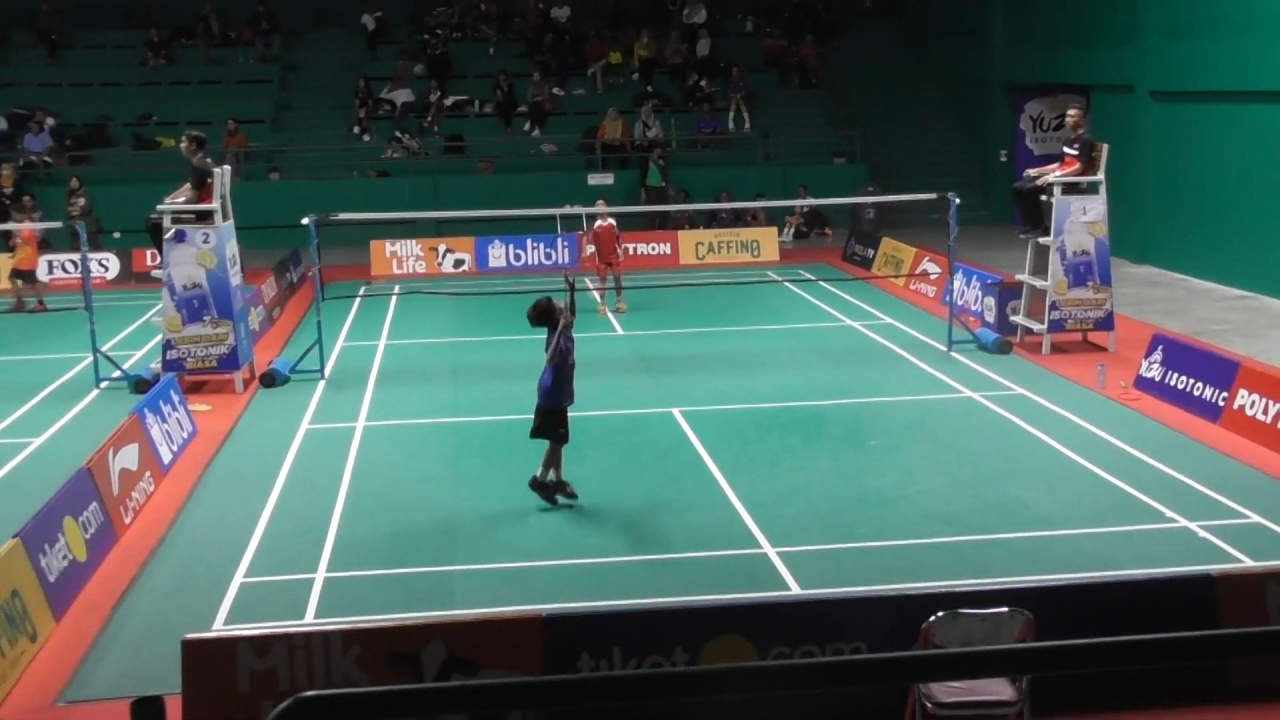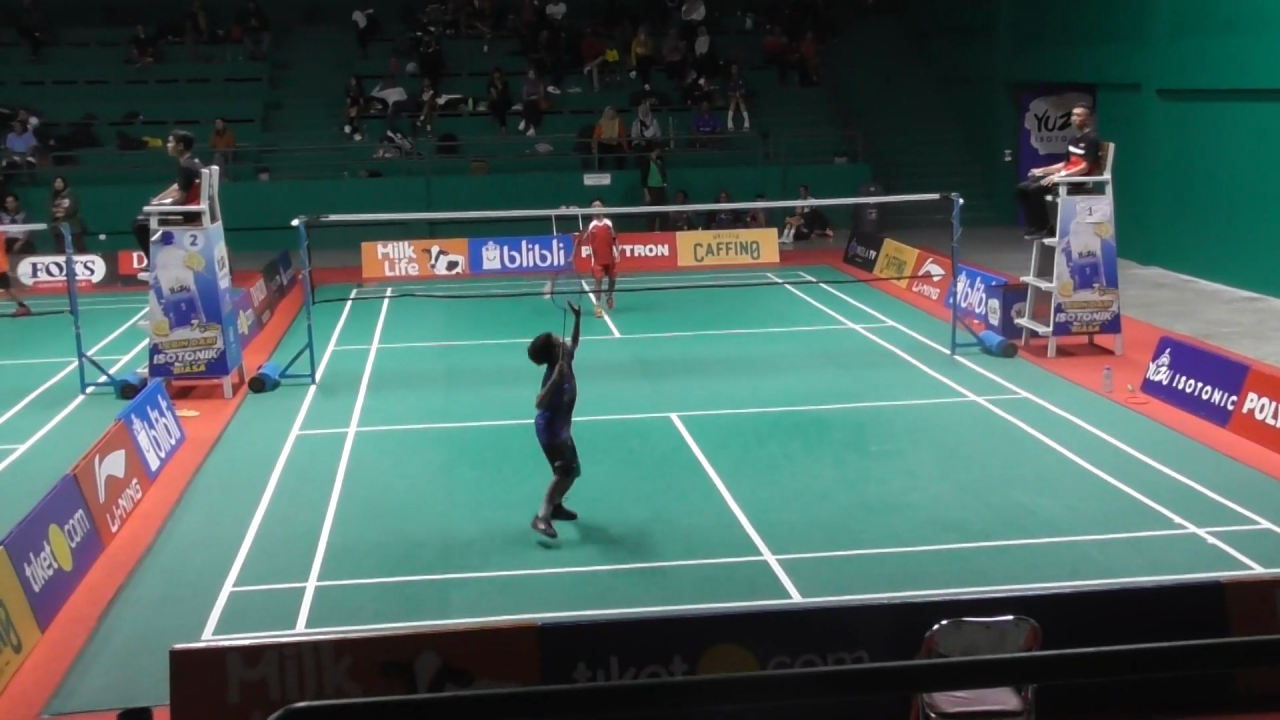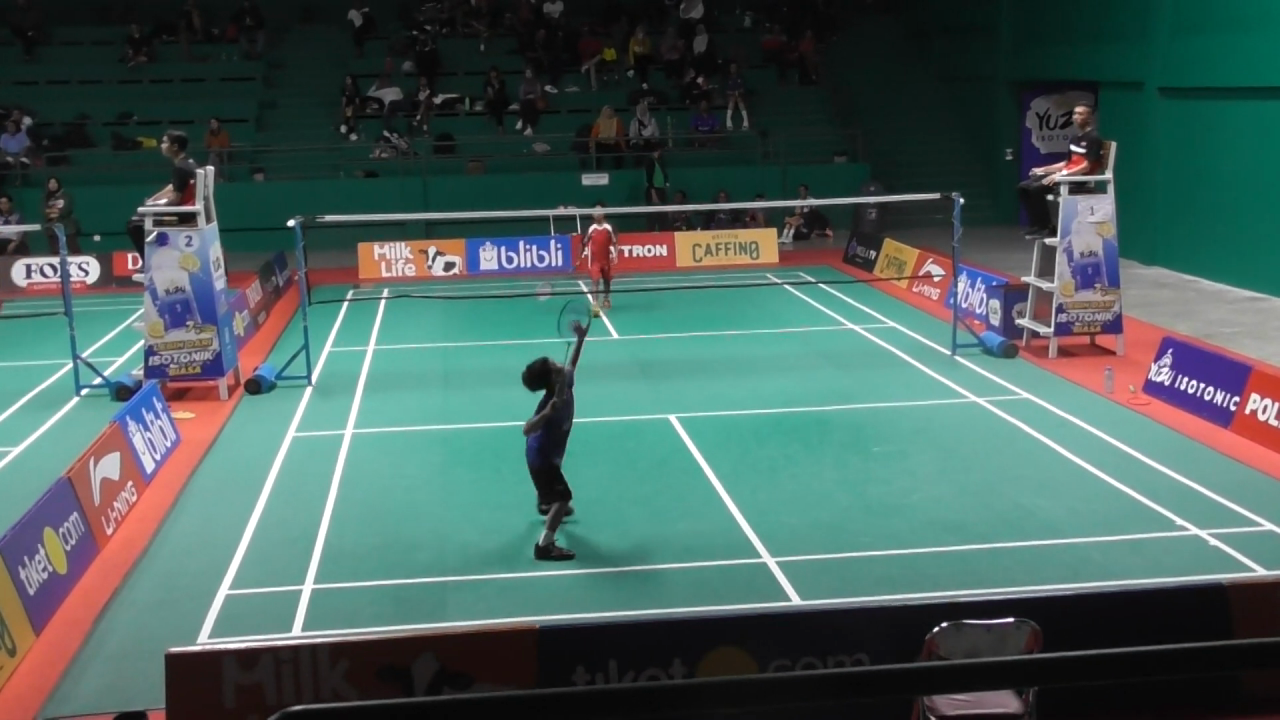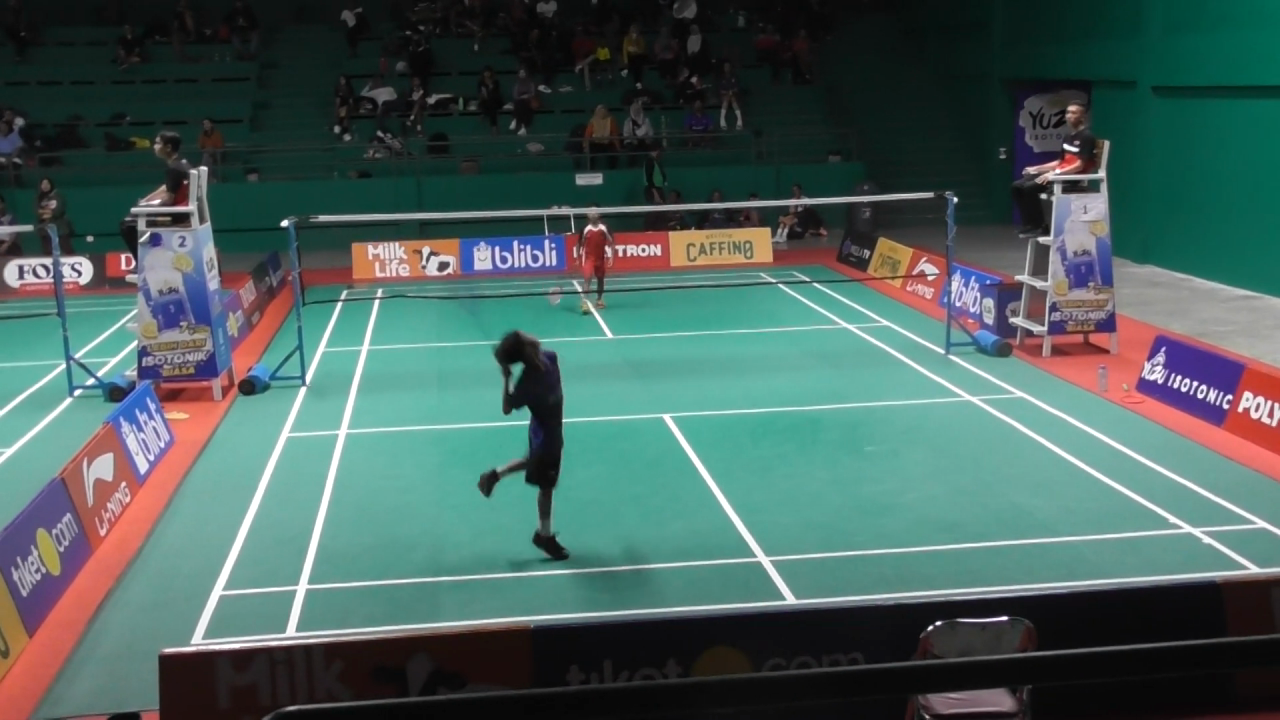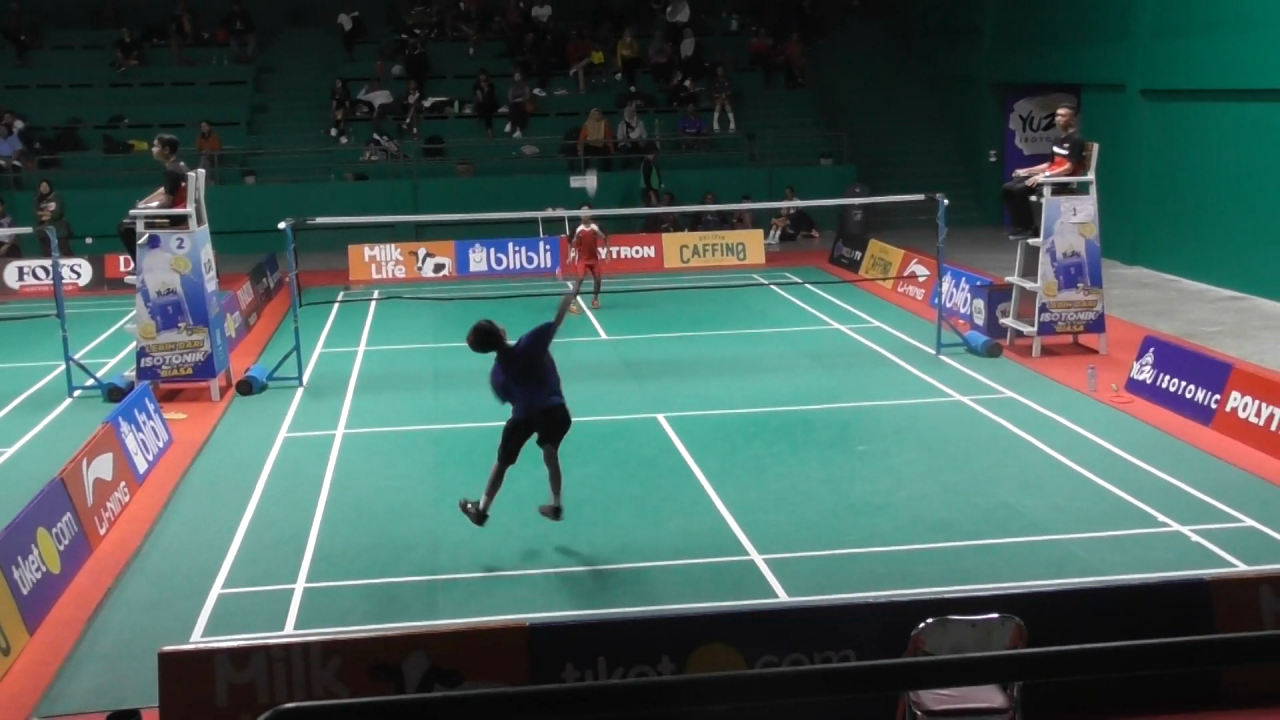
dt=0.2s
person 1, frame 1
left shoulder: (564, 328)
right shoulder: (555, 337)
left elbow: (571, 315)
right elbow: (551, 359)
left wrist: (571, 292)
right wrist: (561, 329)
left hip: (560, 394)
right hip: (553, 396)
left knee: (559, 440)
right knee: (557, 440)
left ankle: (556, 482)
right ankle: (540, 479)
person 1, frame 2
left shoulder: (566, 358)
right shoulder: (552, 375)
left elbow: (573, 342)
right elbow: (539, 404)
left wrist: (577, 319)
right wrist: (555, 380)
left hip: (562, 430)
right hip: (551, 431)
left knee: (571, 472)
right knee: (563, 473)
left ankle: (554, 504)
right ankle: (542, 518)
person 1, frame 3
left shoulder: (565, 383)
right shoulder: (549, 405)
left elbow: (570, 366)
right elbow: (527, 430)
left wrist: (580, 340)
right wrist: (548, 413)
left hip: (550, 453)
right hip: (542, 457)
left knee: (556, 491)
right knee: (563, 498)
left ankle: (546, 502)
right ankle: (544, 545)
person 1, frame 4
left shoulder: (548, 357)
right shoulder: (527, 381)
right elbow: (507, 409)
right wrist: (507, 378)
left hip: (546, 433)
right hip: (546, 435)
left knee: (533, 462)
right knee: (546, 483)
left ankle: (493, 475)
right ankle: (545, 535)
person 1, frame 5
left shoulder: (498, 372)
right shoulder: (528, 344)
left elbow: (505, 399)
right elbow: (557, 321)
right wrist: (572, 294)
left hip: (522, 417)
right hip: (553, 410)
left knee: (502, 464)
right knee: (550, 454)
left ankle: (481, 509)
right ankle: (556, 505)
